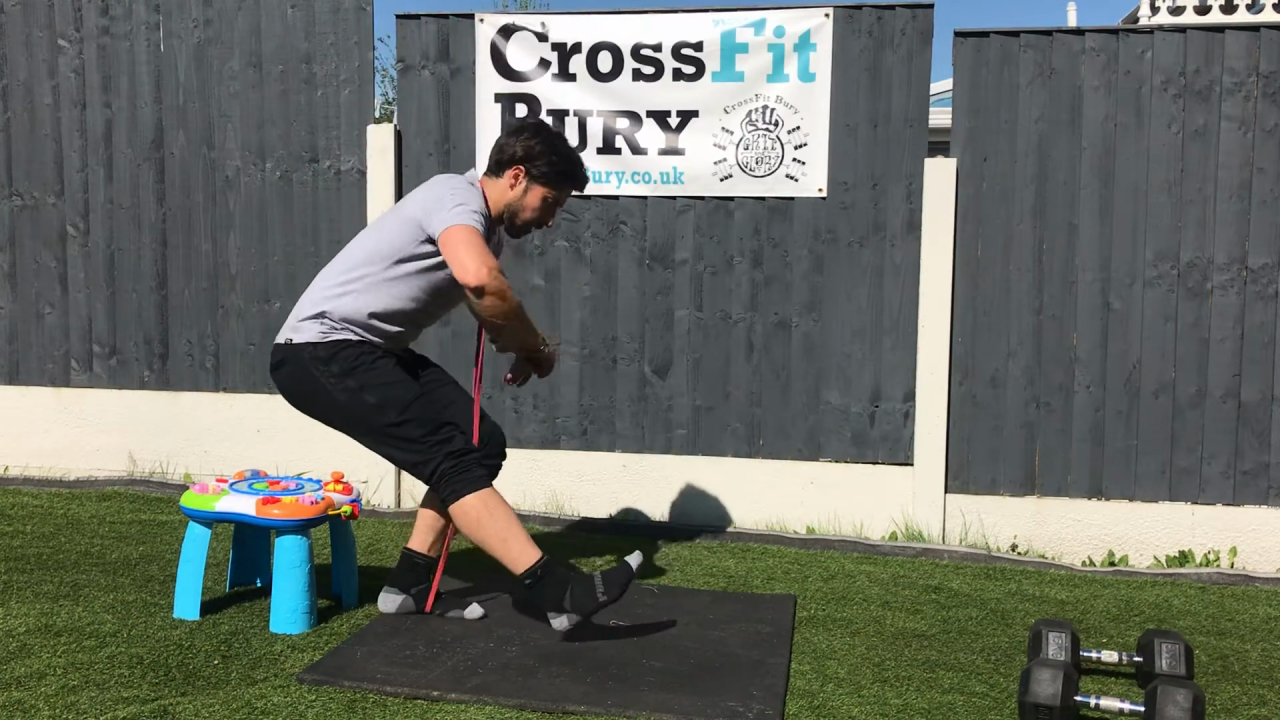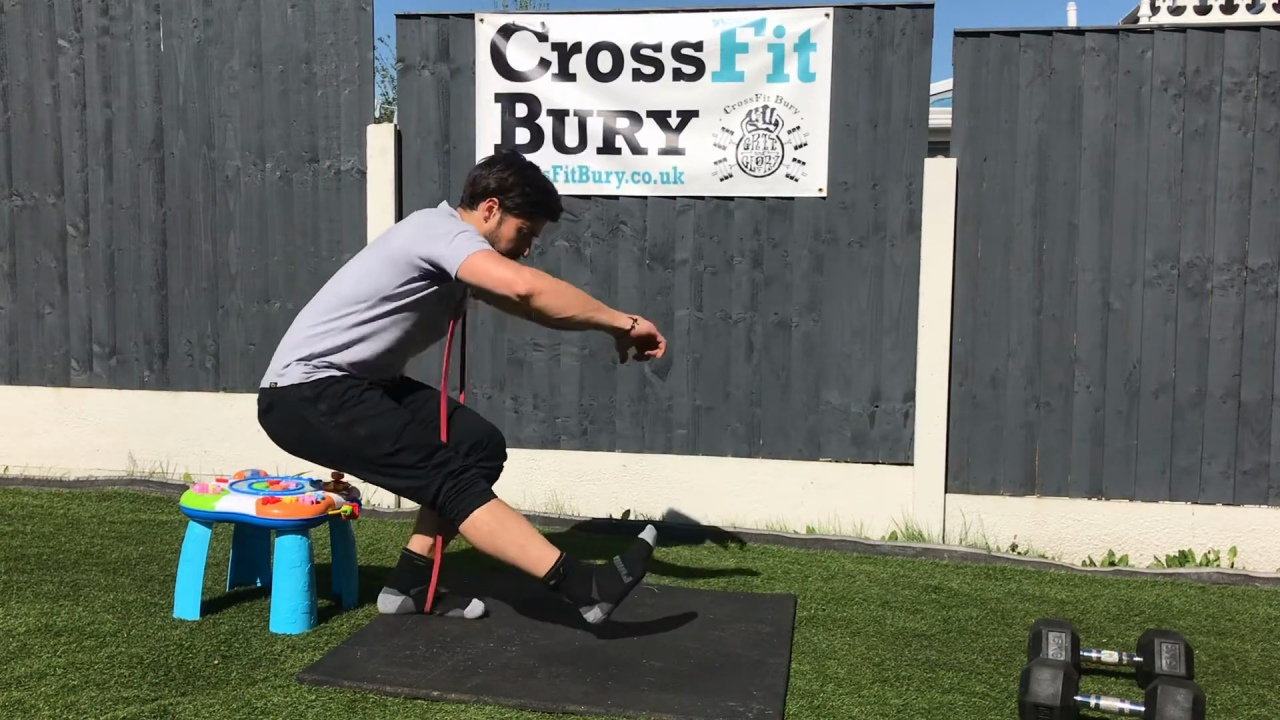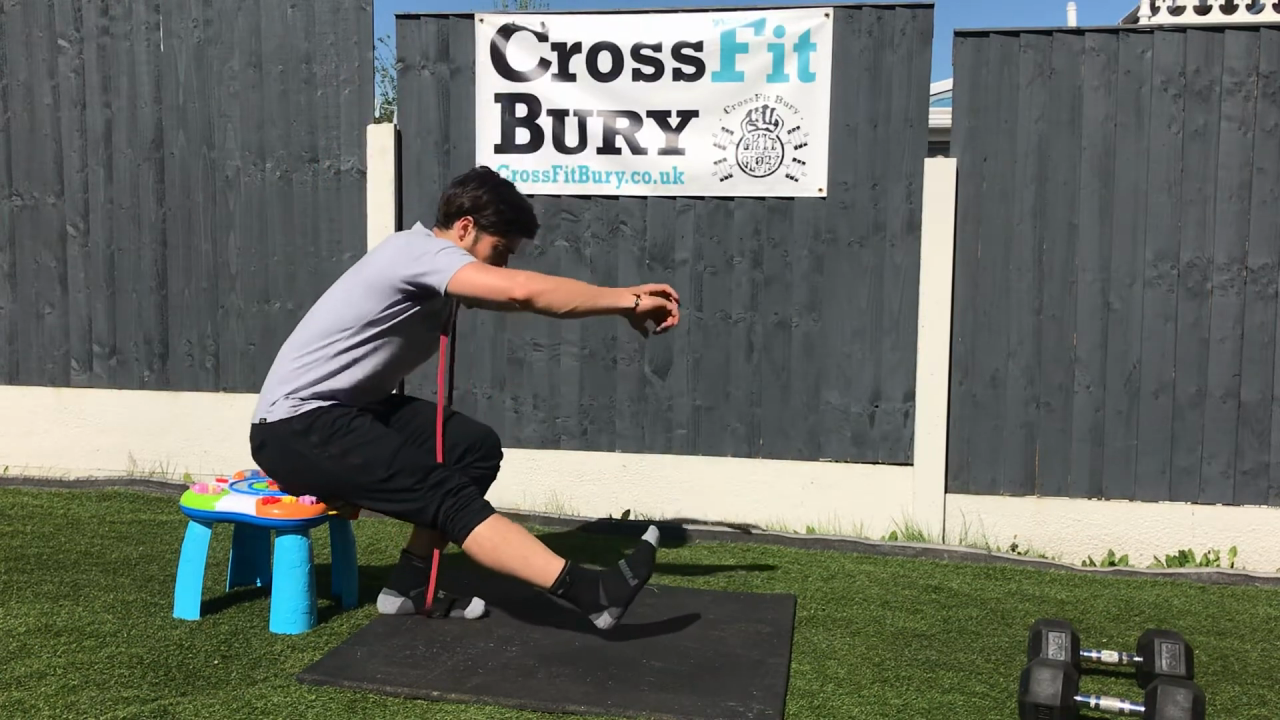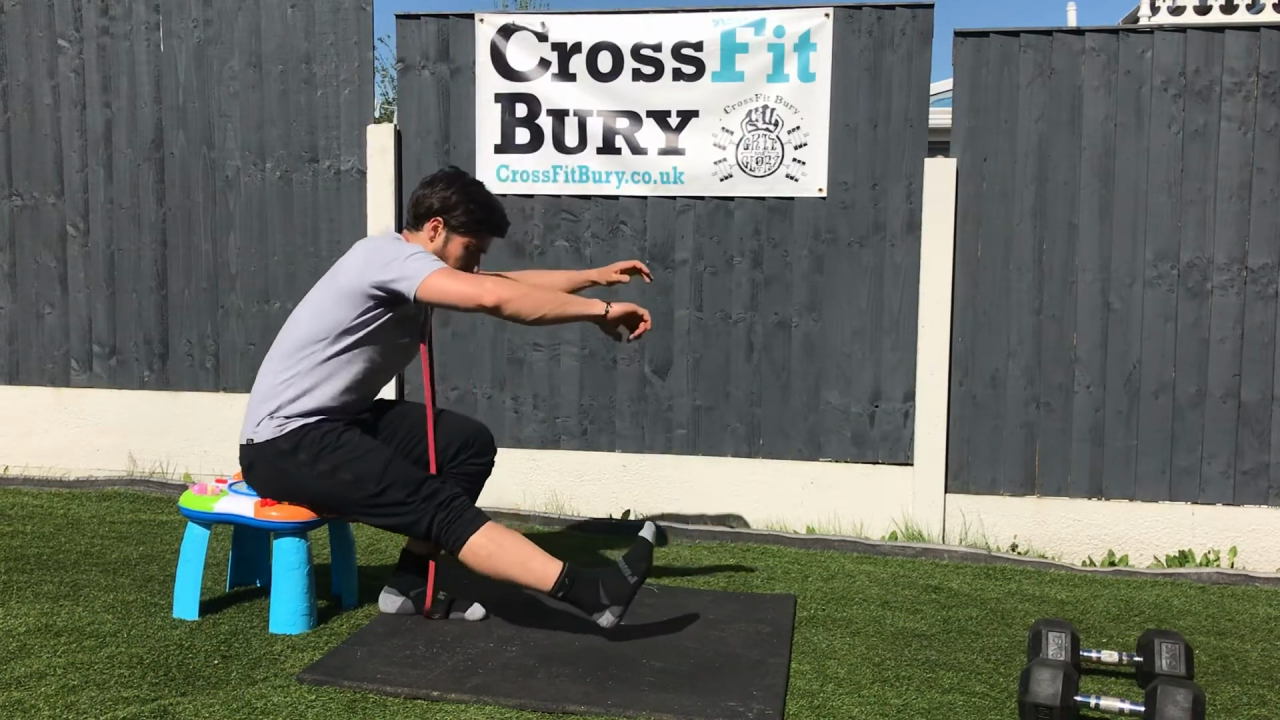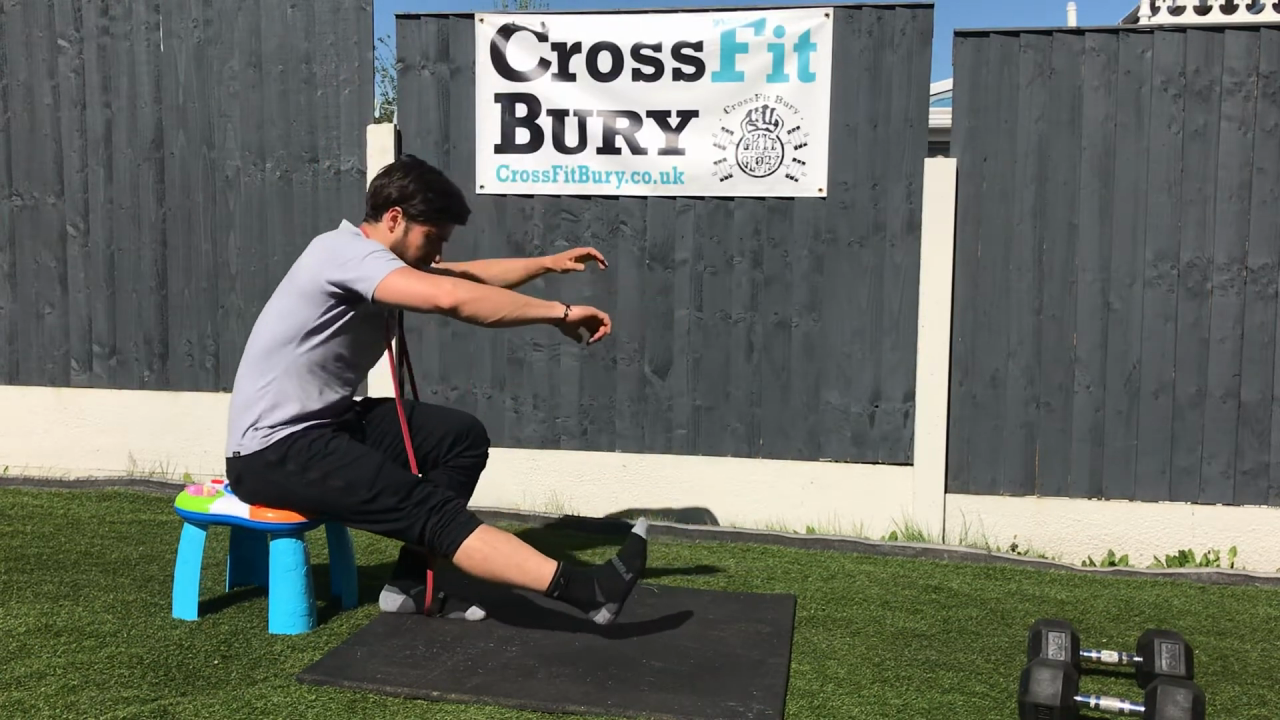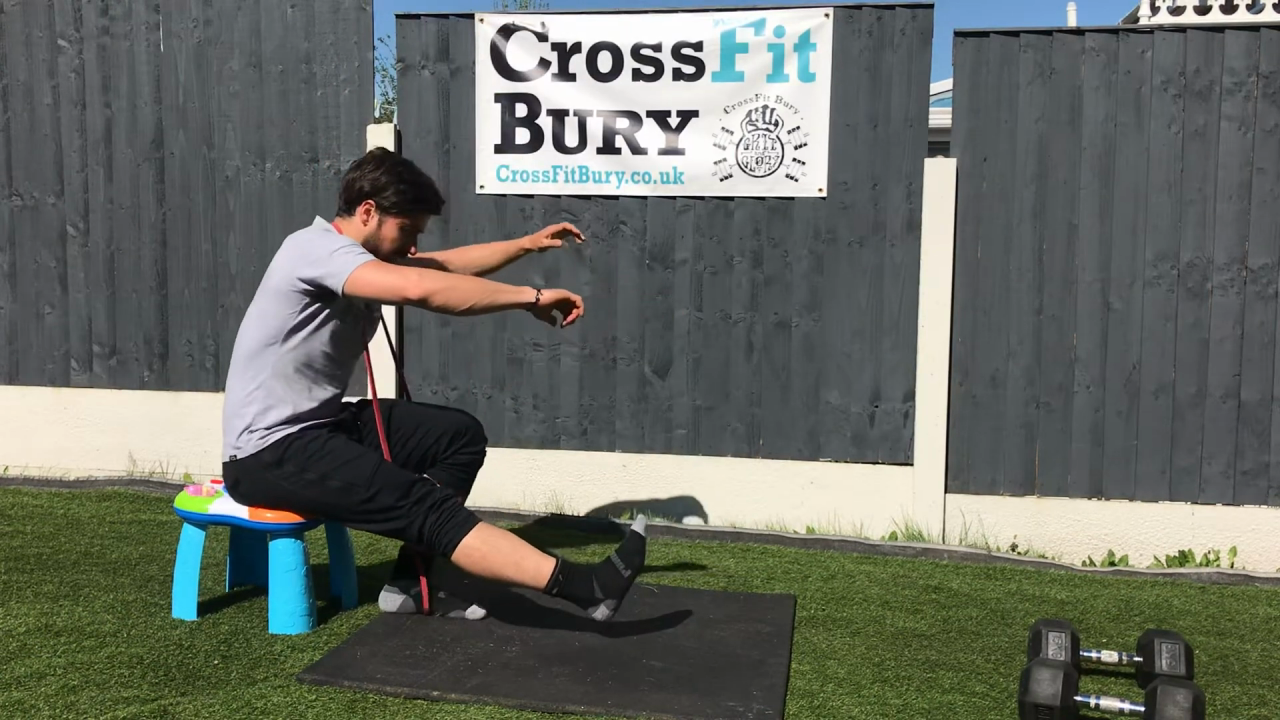
dt=0.3s
person 1, frame 1
left shoulder: (482, 223)
right shoulder: (456, 196)
left elbow: (487, 305)
right elbow: (480, 281)
left wrist: (523, 347)
right wrist: (532, 346)
left hip: (369, 350)
right hip: (318, 354)
left knee: (481, 443)
right knee: (451, 456)
left ankle: (410, 584)
right ankle: (558, 590)
person 1, frame 2
left shoulder: (454, 249)
right shoulder: (442, 229)
left elbow: (516, 299)
right elbow: (526, 289)
left wrist: (615, 329)
right wrist: (625, 324)
left hip: (352, 381)
right hip: (303, 394)
left knee: (479, 446)
right knee: (449, 474)
left ankle: (408, 585)
right ankle: (580, 585)
person 1, frame 3
left shoulder: (435, 268)
right shoulder: (418, 250)
left elbow: (529, 290)
right elbow: (522, 291)
left wrist: (622, 293)
right wrist: (628, 304)
left hip: (343, 411)
right hip: (293, 428)
left knee: (476, 448)
right knee: (444, 493)
left ankle: (409, 586)
right ankle: (587, 590)
person 1, frame 4
left shoulder: (408, 268)
right shoulder: (388, 255)
left elbow: (507, 284)
right elbow: (492, 298)
left wrist: (594, 275)
right wrist: (600, 310)
left hip: (334, 420)
right hip: (282, 445)
left knee: (469, 444)
right knee: (436, 502)
left ankle: (409, 586)
right ankle: (586, 590)
person 1, frame 5
left shoulder: (375, 259)
right shoulder: (344, 252)
left elbow: (464, 277)
right elbow: (451, 299)
left wrist: (548, 263)
right wrist: (558, 312)
left hip: (325, 424)
right hip: (270, 453)
left knee: (462, 437)
right knee: (426, 506)
left ankle: (409, 585)
right ankle: (582, 588)
person 1, frame 6
left shoulder: (355, 257)
right shoulder: (316, 249)
left elbow: (447, 266)
right elbow: (421, 290)
left wrist: (527, 244)
right wrist: (532, 296)
left hip: (320, 423)
right hip: (266, 455)
left knee: (459, 434)
right knee: (424, 505)
left ankle: (409, 584)
right ankle: (578, 585)
